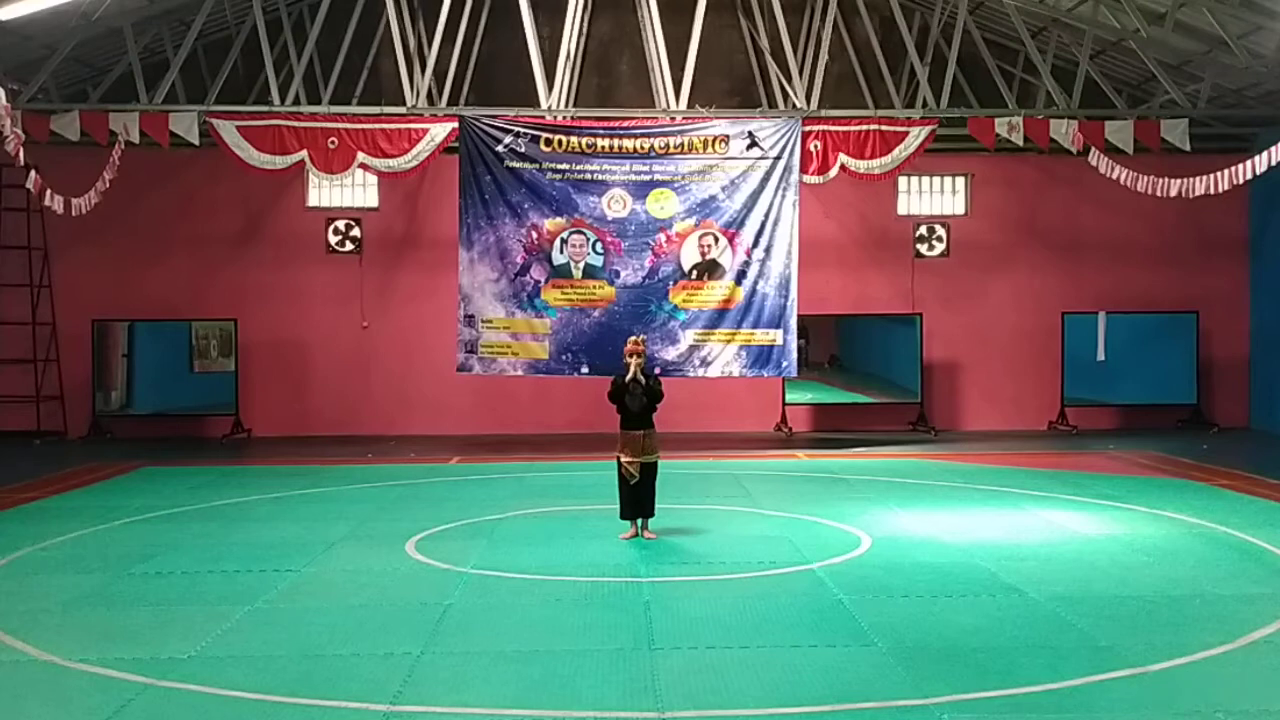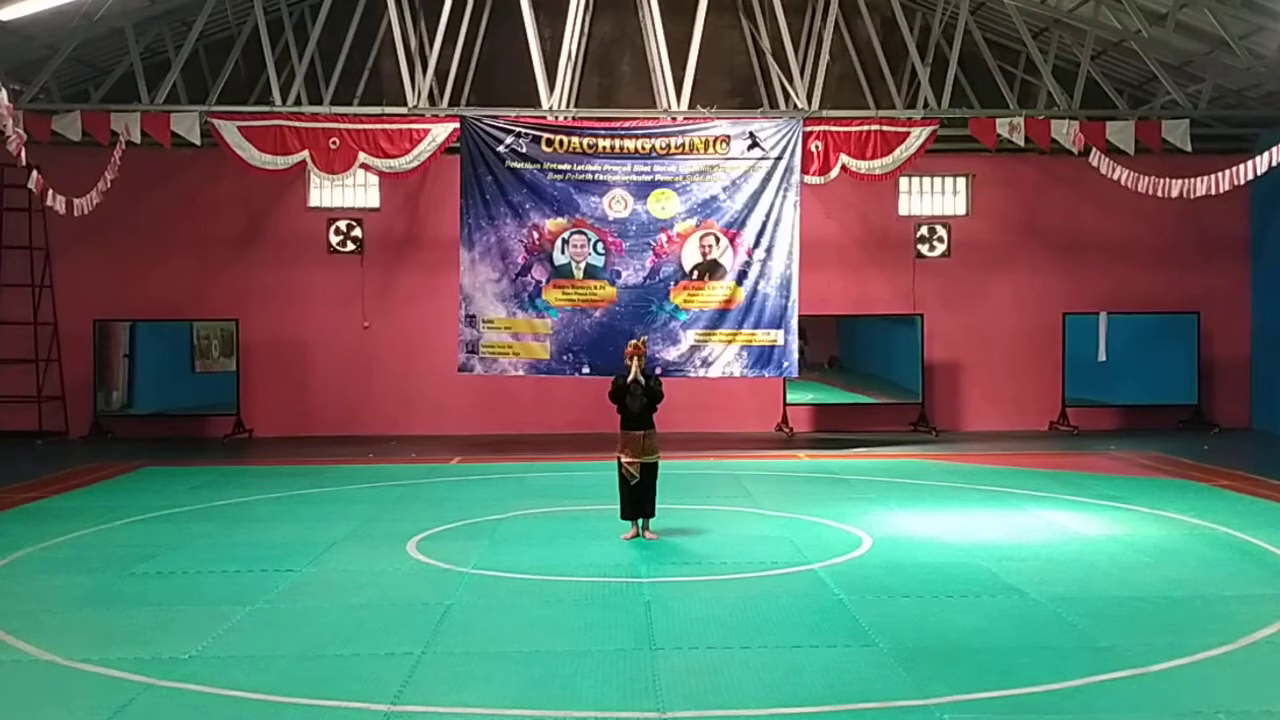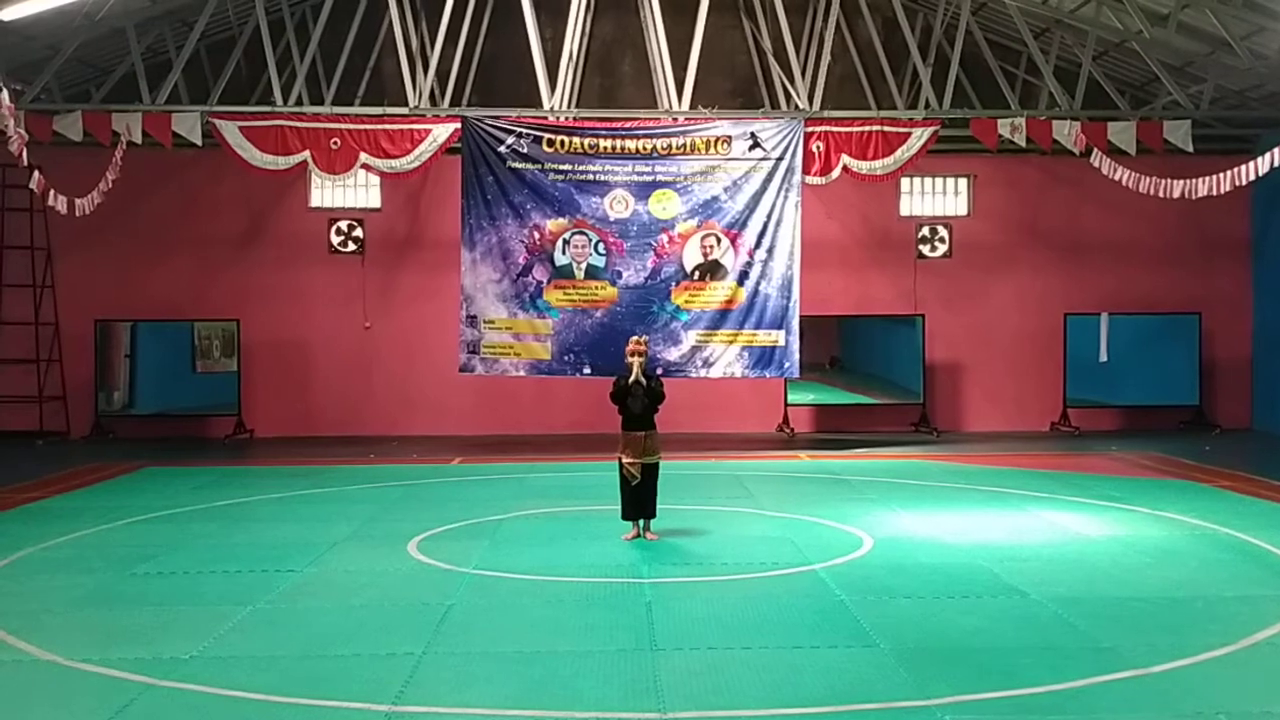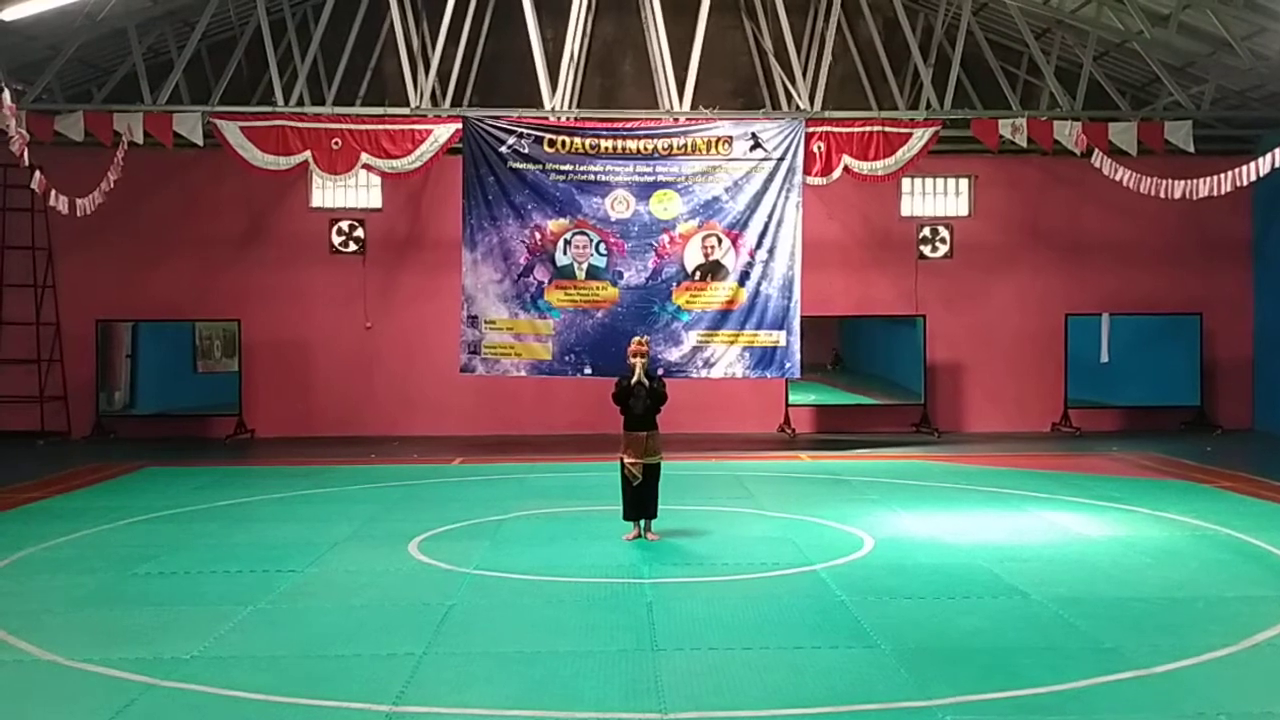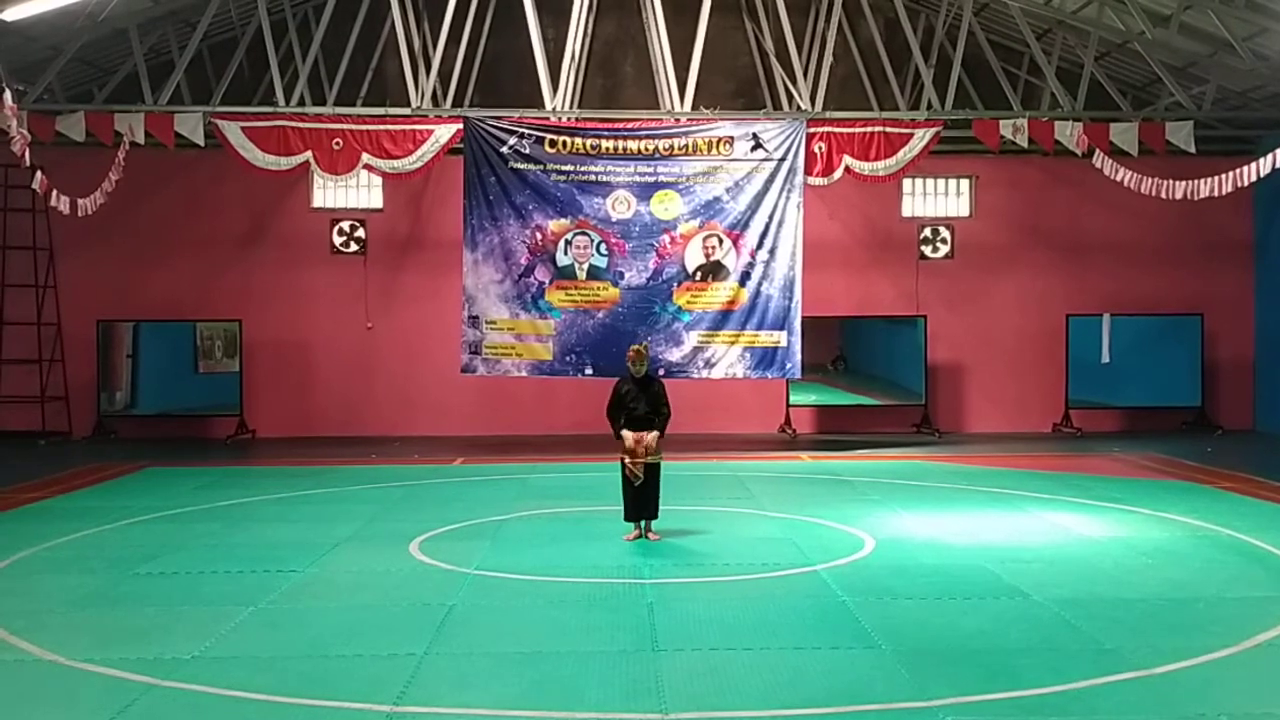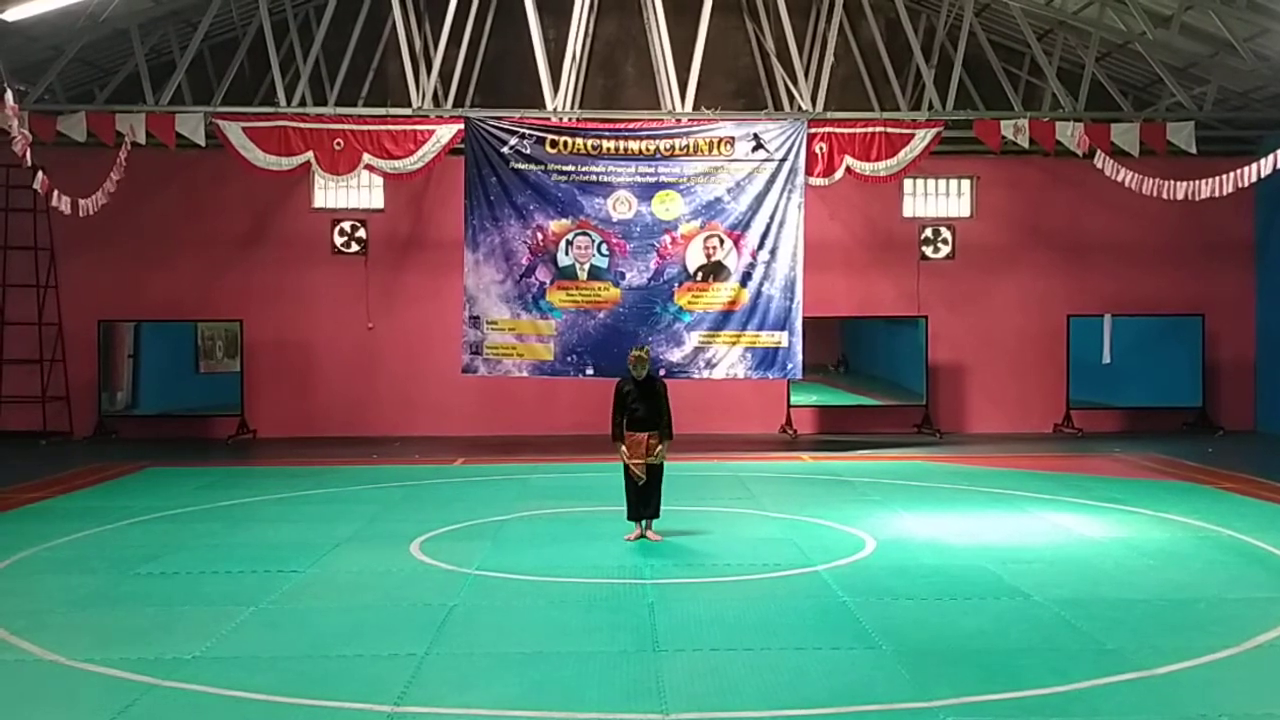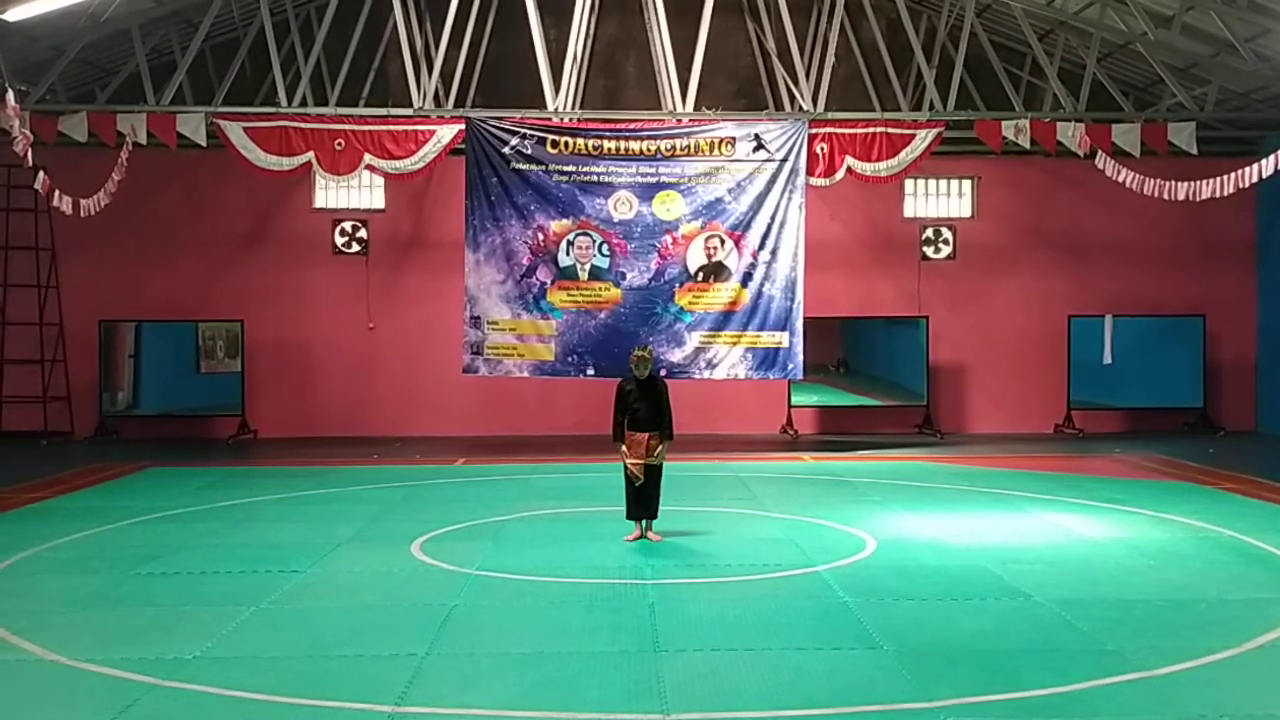
dt=0.4s
person 1, frame 1
left shoulder: (652, 379)
right shoulder: (619, 380)
left elbow: (658, 397)
right elbow: (613, 397)
left wrist: (641, 379)
right wrist: (628, 377)
left hip: (647, 436)
right hip: (627, 436)
left knee: (647, 482)
right knee: (627, 481)
left ankle: (645, 526)
right ankle: (633, 526)
person 1, frame 2
left shoulder: (652, 380)
right shoulder: (620, 380)
left elbow: (657, 398)
right elbow: (614, 397)
left wrist: (641, 379)
right wrist: (630, 378)
left hip: (648, 435)
right hip: (627, 436)
left knee: (648, 482)
right knee: (627, 481)
left ankle: (646, 526)
right ankle: (634, 526)
person 1, frame 3
left shoulder: (654, 380)
right shoulder: (621, 381)
left elbow: (658, 399)
right elbow: (615, 399)
left wrist: (642, 380)
right wrist: (631, 379)
left hip: (649, 436)
right hip: (628, 437)
left knee: (649, 483)
right knee: (629, 482)
left ankle: (647, 527)
right ankle: (635, 527)
person 1, frame 4
left shoulder: (656, 381)
right shoulder: (623, 381)
left elbow: (661, 400)
right elbow: (618, 399)
left wrist: (645, 381)
right wrist: (634, 380)
left hip: (650, 436)
right hip: (630, 437)
left knee: (650, 483)
right knee: (630, 482)
left ankle: (648, 527)
right ankle: (635, 527)
person 1, frame 5
left shoulder: (656, 383)
right shoulder: (622, 384)
left elbow: (665, 412)
right elbow: (611, 412)
left wrist: (657, 432)
right wrist: (622, 431)
left hip: (650, 438)
right hip: (630, 439)
left knee: (651, 483)
right knee: (631, 484)
left ankle: (649, 527)
right ankle: (636, 527)
person 1, frame 6
left shoulder: (658, 385)
right shoulder: (622, 386)
left elbow: (665, 415)
right elbow: (617, 416)
left wrist: (664, 442)
right wrist: (619, 443)
left hip: (653, 439)
right hip: (631, 439)
left knee: (653, 484)
right knee: (633, 484)
left ankle: (649, 527)
right ankle: (637, 527)
person 1, frame 7
left shoulder: (659, 385)
right shoulder: (624, 386)
left elbow: (666, 415)
right elbow: (619, 416)
left wrist: (665, 443)
right wrist: (619, 443)
left hip: (653, 440)
right hip: (632, 440)
left knee: (652, 485)
right knee: (633, 484)
left ankle: (649, 527)
right ankle: (638, 527)
